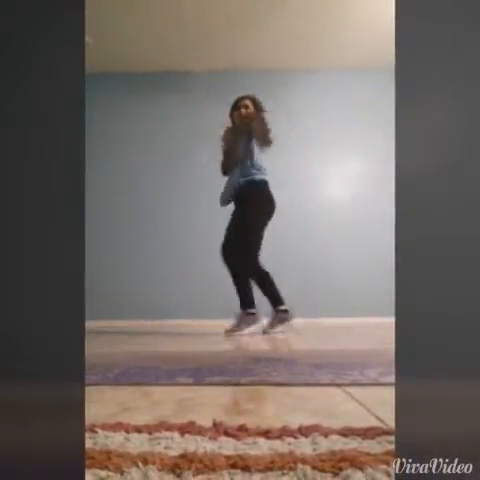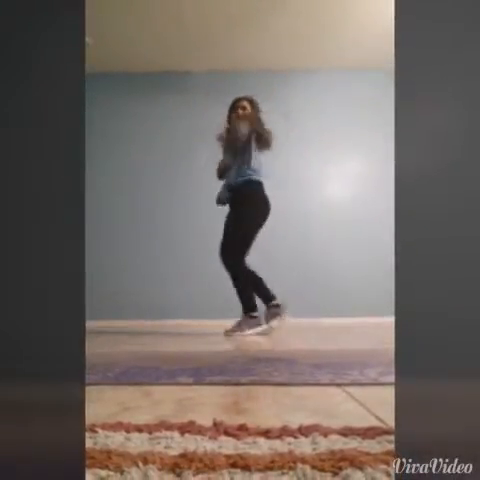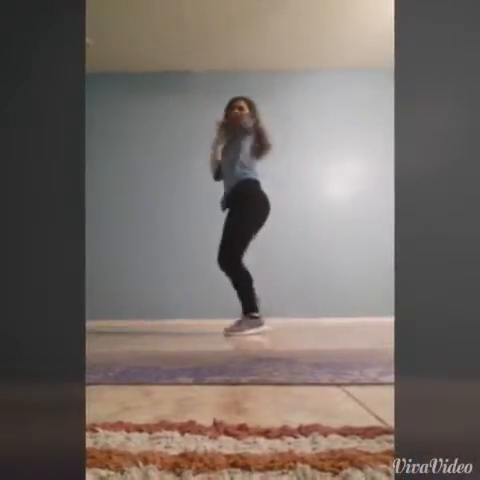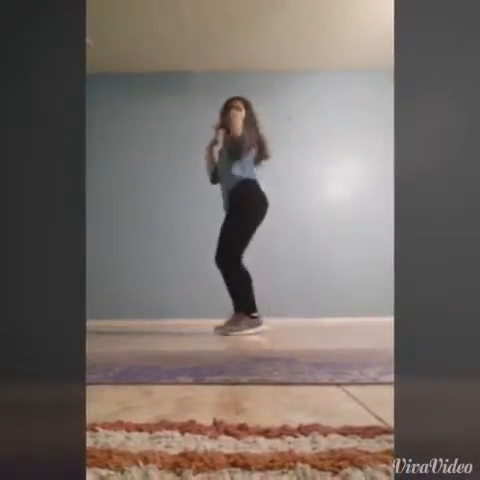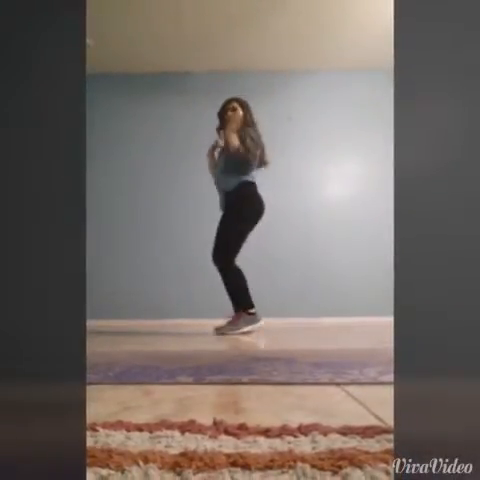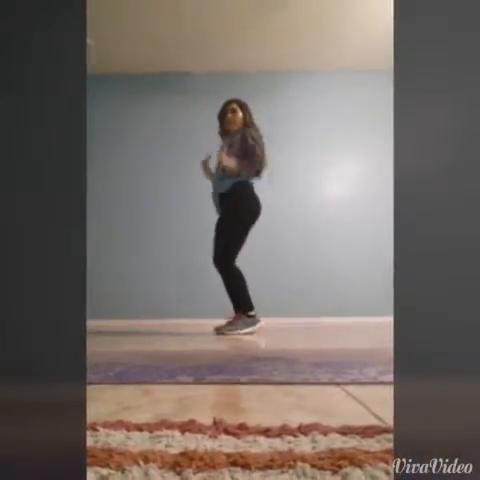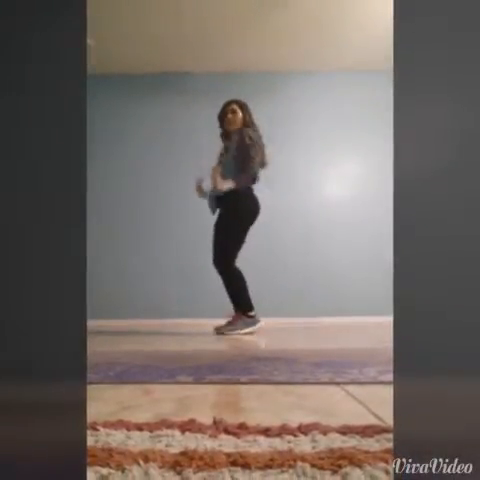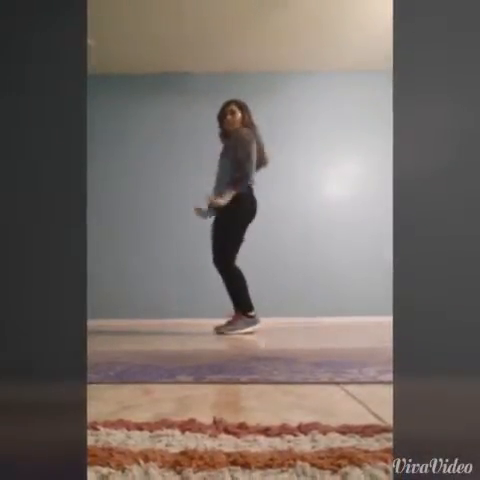
dt=0.1s
person 1, frame 1
left shoulder: (249, 130)
right shoulder: (242, 135)
left elbow: (230, 161)
right elbow: (227, 169)
left wrist: (228, 143)
right wrist: (229, 142)
left hip: (255, 197)
right hip: (247, 199)
left knee: (232, 251)
right knee: (246, 257)
left ankle: (249, 311)
right ankle: (280, 310)
person 1, frame 2
left shoulder: (246, 130)
right shoulder: (238, 144)
left elbow: (237, 137)
right elbow: (222, 173)
left wrist: (225, 138)
right wrist: (225, 149)
left hip: (250, 198)
right hip: (243, 200)
left knee: (230, 256)
right knee: (232, 257)
left ankle: (251, 315)
right ankle: (272, 304)
person 1, frame 3
left shoulder: (247, 130)
right shoulder: (234, 140)
left elbow: (242, 124)
right elbow: (218, 174)
left wrist: (223, 132)
right wrist: (216, 149)
left hip: (249, 198)
right hip: (241, 200)
left knee: (229, 258)
right knee: (228, 259)
left ankle: (253, 316)
right ankle: (251, 314)
person 1, frame 4
left shoulder: (247, 132)
right shoulder: (227, 143)
left elbow: (240, 149)
right elbow: (215, 177)
left wrist: (236, 126)
right wrist: (210, 153)
left hip: (249, 198)
right hip: (238, 201)
left knee: (229, 258)
right knee: (224, 258)
left ankle: (251, 316)
right ankle: (241, 314)
person 1, frame 5
left shoulder: (248, 134)
right shoulder: (226, 147)
left elbow: (246, 164)
right elbow: (220, 177)
left wrist: (232, 139)
right wrist: (212, 156)
left hip: (245, 200)
right hip: (234, 203)
left knee: (223, 257)
right knee: (221, 257)
left ankle: (249, 312)
right ankle: (241, 313)
person 1, frame 6
left shoulder: (249, 136)
right shoulder: (229, 141)
left elbow: (255, 168)
left wrist: (230, 163)
right wrist: (209, 172)
left hip: (242, 203)
right hip: (232, 204)
left knee: (224, 259)
right knee: (222, 260)
left ankle: (249, 315)
right ankle: (241, 314)
person 1, frame 7
left shoulder: (247, 136)
right shoulder: (230, 143)
left elbow: (250, 174)
left wrist: (227, 184)
right wrist: (208, 191)
left hip: (240, 203)
right hip: (230, 205)
left knee: (224, 260)
right knee: (222, 261)
left ankle: (249, 315)
right ankle: (241, 314)
person 1, frame 8
left shoulder: (242, 136)
right shoulder: (233, 140)
left elbow: (243, 175)
left wrist: (225, 197)
right wrist: (211, 204)
left hip: (237, 203)
right hip: (231, 205)
left knee: (224, 259)
right knee: (222, 260)
left ankle: (248, 315)
right ankle: (242, 315)
